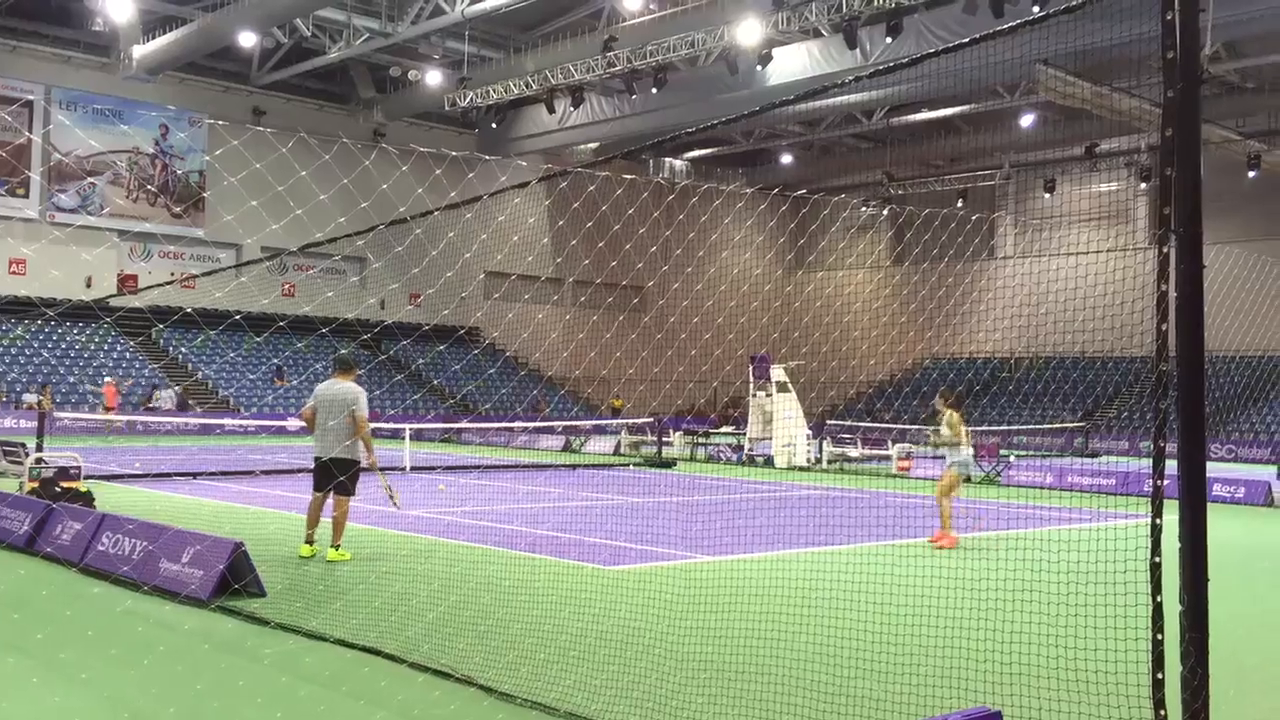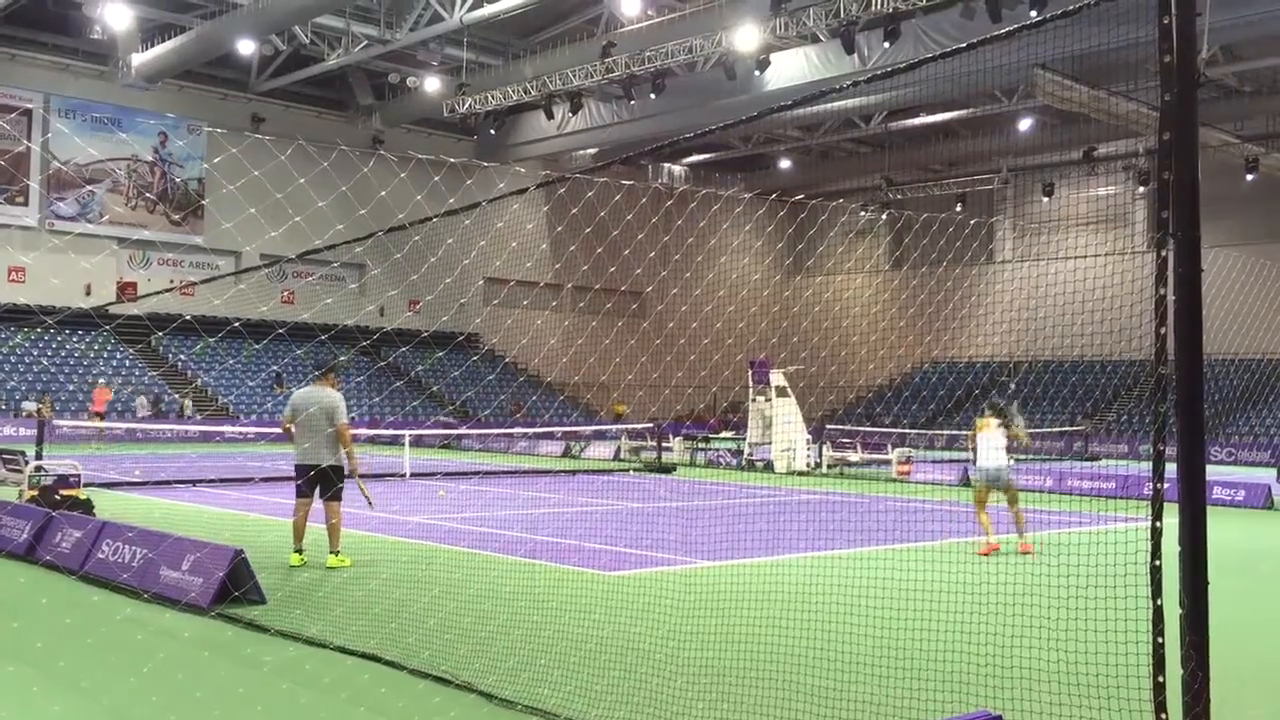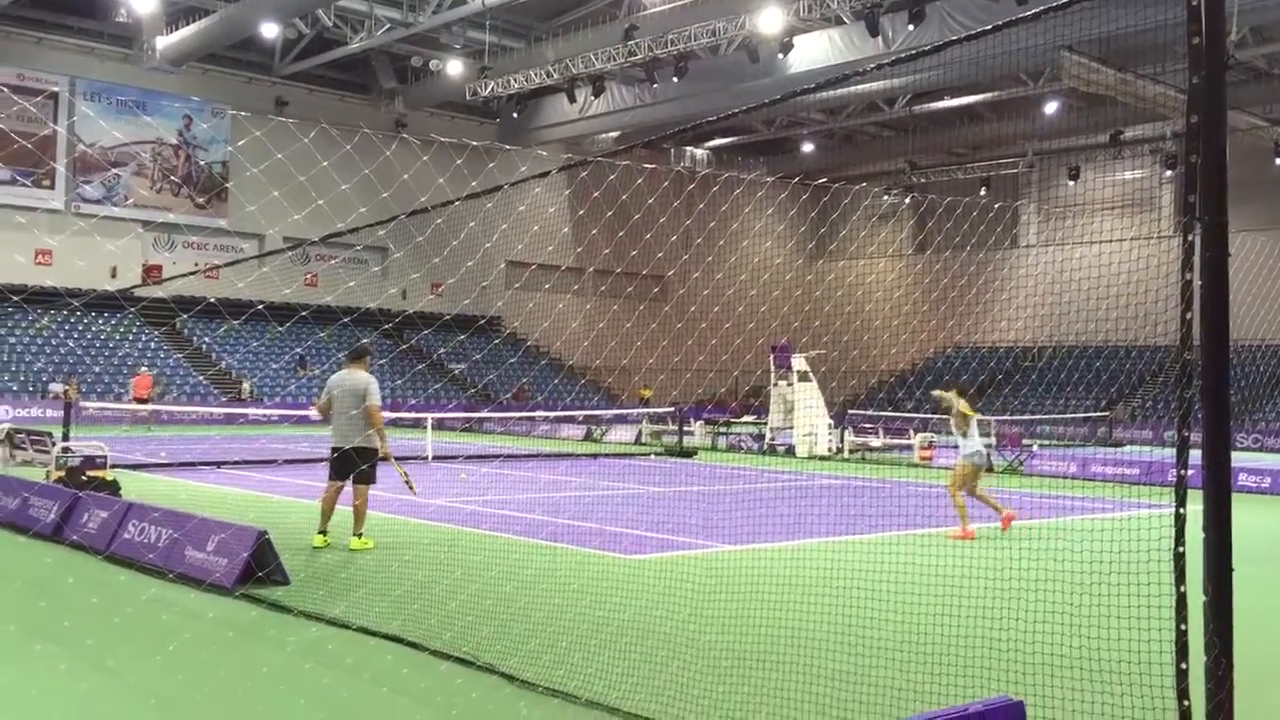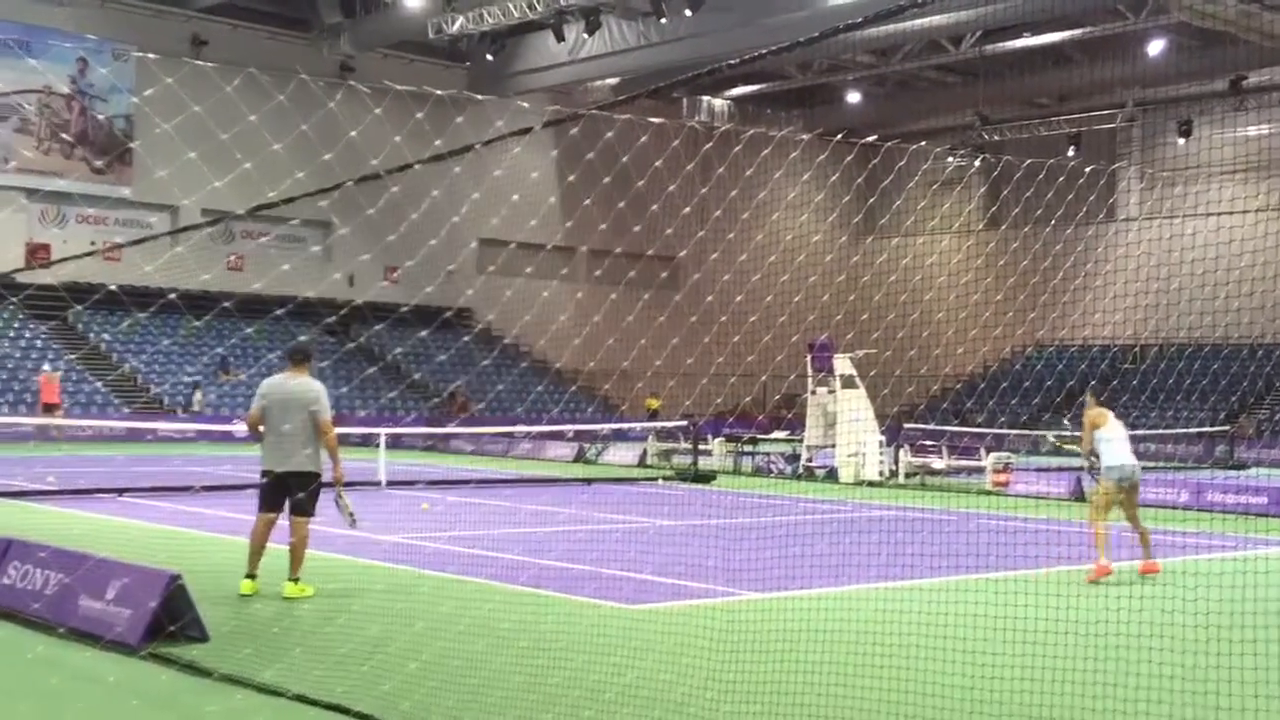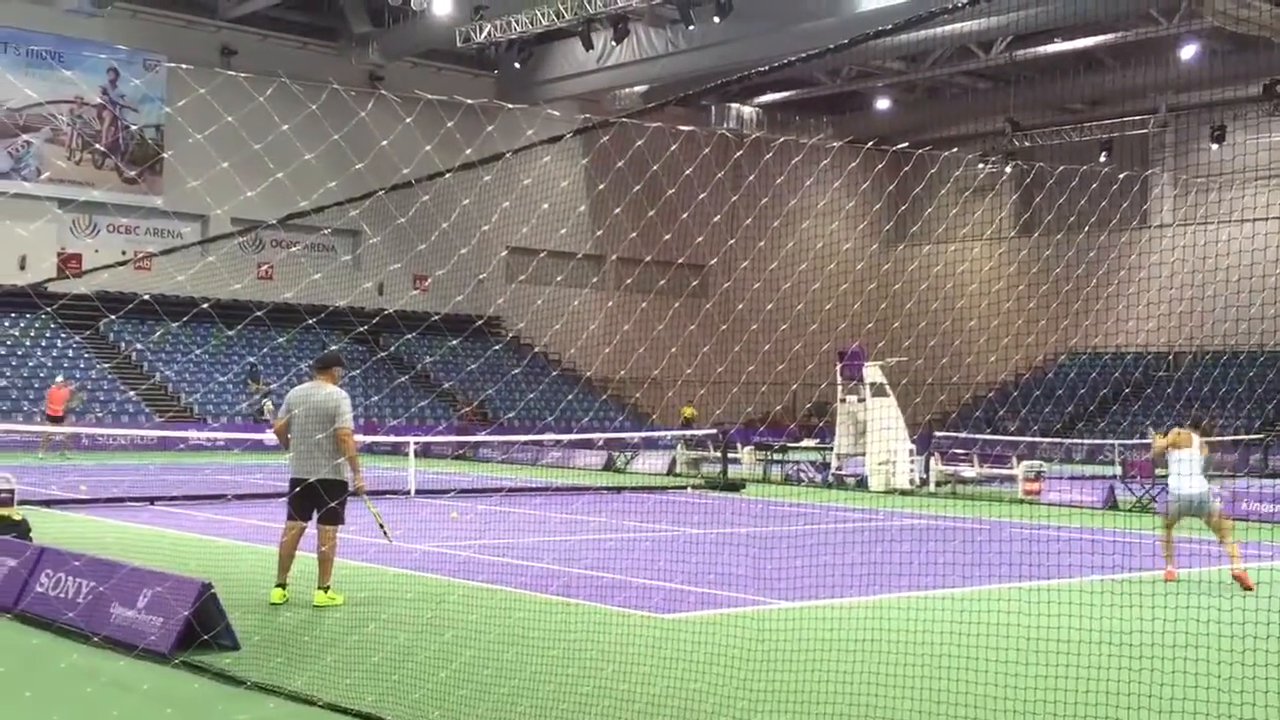
dt=1s
person 1, frame 1
left shoulder: (320, 388)
right shoulder: (357, 391)
left elbow: (306, 416)
right elbow: (362, 424)
right wrist: (370, 453)
left hip: (321, 452)
right hip: (347, 454)
left knee: (318, 497)
right knee: (341, 501)
left ankle: (308, 544)
right ankle: (335, 548)
person 1, frame 2
left shoulder: (297, 395)
right shoulder: (335, 397)
left elbow: (285, 425)
right elbow: (343, 431)
right wrist: (351, 459)
left hip: (304, 460)
right hip: (331, 461)
left knee: (302, 505)
right knee: (332, 506)
right ankle: (334, 554)
person 1, frame 3
left shoulder: (334, 379)
right shoulder: (368, 380)
left elbow: (321, 408)
right elbow: (374, 413)
right wrist: (384, 442)
left hip: (339, 442)
right hip: (364, 443)
left knee: (333, 486)
right knee: (360, 489)
left ankle: (321, 534)
person 1, frame 4
left shoulder: (268, 384)
right shoulder: (315, 388)
left elbow: (251, 421)
right elbow: (326, 430)
right wrist: (336, 465)
left hip: (272, 464)
right hip: (306, 466)
left knee: (264, 518)
right knee: (299, 523)
left ankle: (249, 578)
right ankle: (293, 582)
person 1, frame 5
left shoulder: (295, 393)
right shoulder: (339, 396)
left elbow: (279, 429)
right elbow: (345, 437)
right wrist: (357, 473)
left hip: (300, 472)
right hip: (331, 474)
left knee: (293, 527)
right knee: (327, 531)
left ankle: (280, 587)
right ankle: (323, 591)
person 2, frame 1
left shoulder: (951, 416)
right shoulder: (945, 416)
left elbow: (959, 440)
right elbow: (942, 440)
left wrist: (942, 441)
right wrist: (937, 440)
left hip: (961, 463)
right hip: (953, 463)
left knee: (943, 495)
right knee: (941, 496)
left ankle: (950, 535)
right ankle: (944, 532)
person 2, frame 2
left shoulder: (979, 422)
right shoulder: (1006, 426)
left elbow: (972, 442)
right elbow: (1023, 439)
right wrist: (1019, 427)
left hip: (983, 469)
right hip: (1002, 469)
left knee: (980, 509)
right knee: (1014, 507)
left ankle: (991, 541)
right ankle: (1023, 543)
person 2, frame 3
left shoulder: (962, 406)
right shoulder: (957, 403)
left elbow: (963, 432)
right elbow: (938, 394)
left wrist: (955, 416)
right wrist: (940, 394)
left hip: (972, 453)
right hip: (975, 453)
left knee: (954, 488)
right knee: (971, 491)
left ankle: (966, 529)
right ankle: (1004, 513)
person 2, frame 4
left shoulder: (1091, 414)
right shoulder: (1114, 418)
left elbow: (1086, 447)
left wrist: (1087, 456)
right wrist: (1098, 458)
left hip: (1114, 469)
right hip: (1132, 467)
left knee: (1098, 515)
right knee: (1133, 517)
left ankle: (1103, 563)
right ankle: (1149, 561)
person 2, frame 5
left shoulder: (1177, 433)
right shoulder: (1202, 445)
left elbow: (1156, 451)
left wrist: (1156, 440)
left hip: (1178, 496)
right hip: (1202, 495)
left knee: (1167, 527)
right knee: (1226, 535)
left ankle: (1170, 570)
right ankle: (1238, 568)
